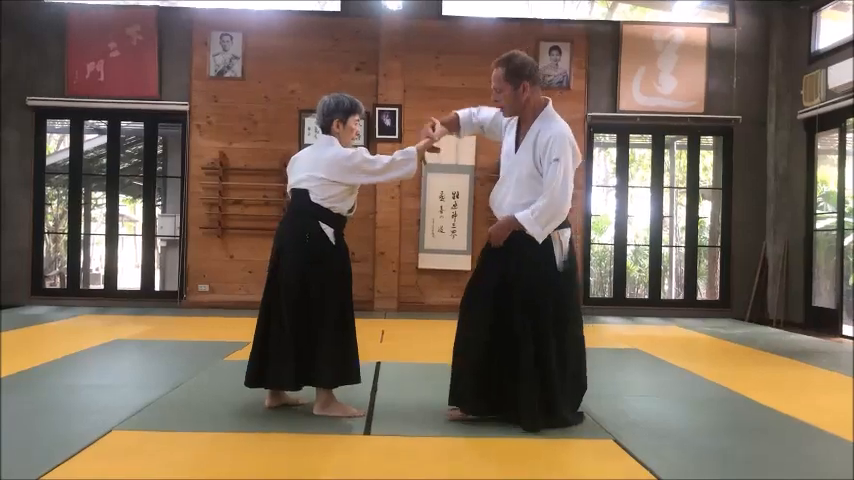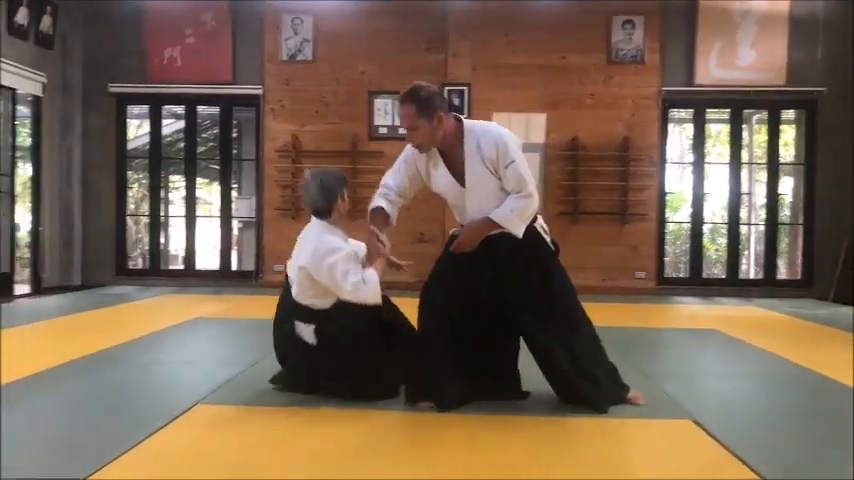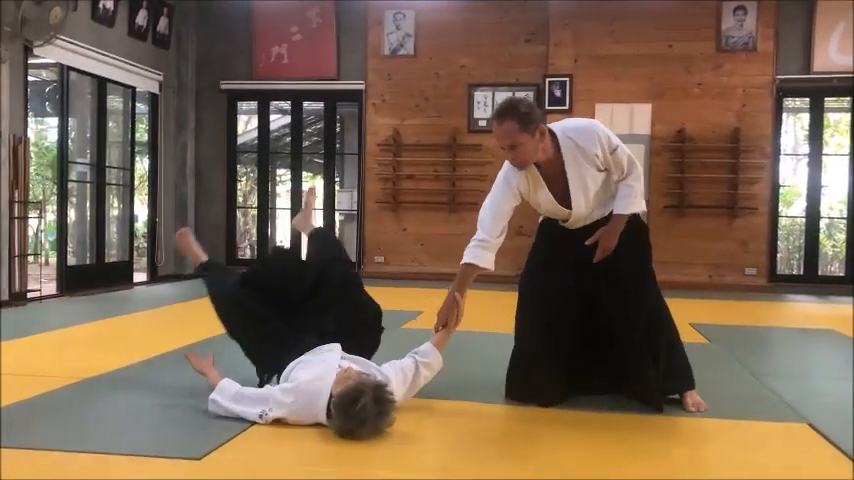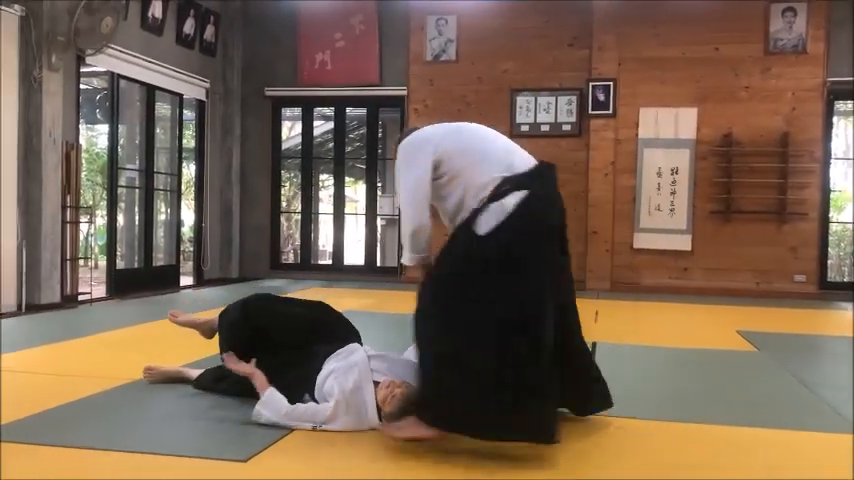
dt=0.7s
person 1, frame 1
left shoulder: (555, 135)
right shoulder: (511, 119)
left elbow: (555, 203)
right elbow: (474, 118)
left wrist: (507, 225)
right wrist: (442, 126)
left hip: (541, 246)
right hip: (508, 238)
left knee: (542, 332)
right knee: (480, 316)
left ankle: (551, 409)
right ankle: (474, 399)
person 1, frame 2
left shoulder: (493, 139)
right shoulder: (419, 153)
left elbow: (527, 197)
right elbow: (390, 191)
left wrist: (482, 228)
right wrist: (377, 227)
left hip: (519, 240)
right hip: (470, 239)
left knee: (556, 315)
right knee: (438, 305)
left ankle: (606, 387)
right ankle: (441, 389)
person 1, frame 3
left shoulder: (589, 135)
right shoulder: (513, 175)
left elbow: (631, 175)
right elbow: (486, 238)
left wrist: (614, 228)
right wrist: (454, 296)
left hip: (614, 224)
right hip: (561, 232)
left knee: (639, 307)
right knee: (540, 298)
left ankle: (679, 384)
right ankle: (546, 385)
person 1, frame 4
left shoulder: (413, 145)
right shoulder: (450, 143)
left elbow: (415, 219)
right elbow: (465, 214)
left wrist: (425, 271)
right wrist: (440, 273)
left hip: (511, 206)
right hip: (534, 201)
left knee: (449, 302)
right knee: (534, 309)
left ankle: (434, 417)
person 2, frame 1
left shoulder: (302, 157)
right shoulder: (344, 158)
right elbow: (389, 166)
right wrist: (425, 143)
left hip: (293, 236)
right hip: (319, 241)
left knee: (288, 313)
right knee: (326, 318)
left ankle: (276, 391)
right ankle: (325, 399)
person 2, frame 2
left shoulder: (315, 230)
right shoulder: (329, 248)
right elbow: (362, 290)
left wrist: (375, 255)
right wrist: (379, 261)
left hip: (298, 317)
right hip: (307, 332)
left knee: (379, 312)
person 2, frame 3
left shoulder: (305, 401)
right shoulder: (387, 391)
left elbow: (239, 400)
right elbow: (421, 362)
left wrist: (211, 374)
right wrist: (446, 329)
left hip: (290, 364)
right hip: (339, 349)
right knee: (339, 279)
left ankle: (202, 262)
right ankle: (309, 228)
person 2, frame 4
left shoulder: (351, 414)
right shoulder: (410, 375)
left elbow: (278, 411)
left wrist: (254, 375)
left hip: (310, 372)
left ankle: (183, 372)
